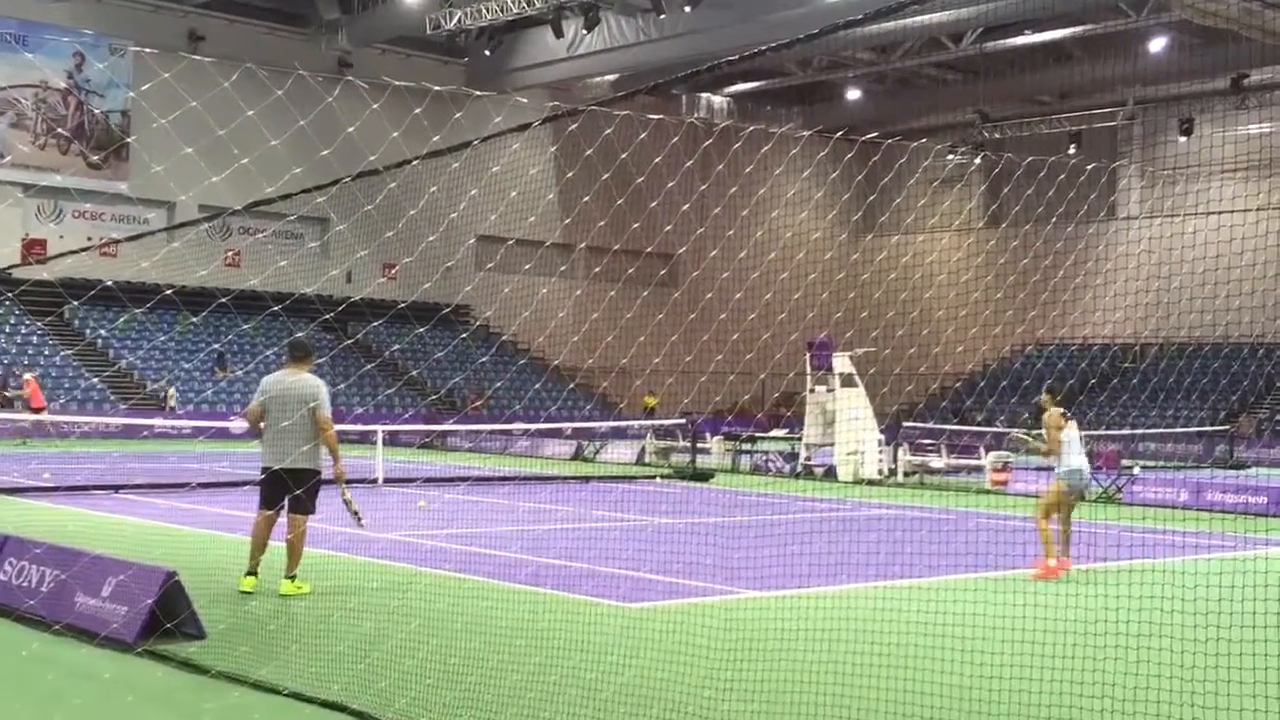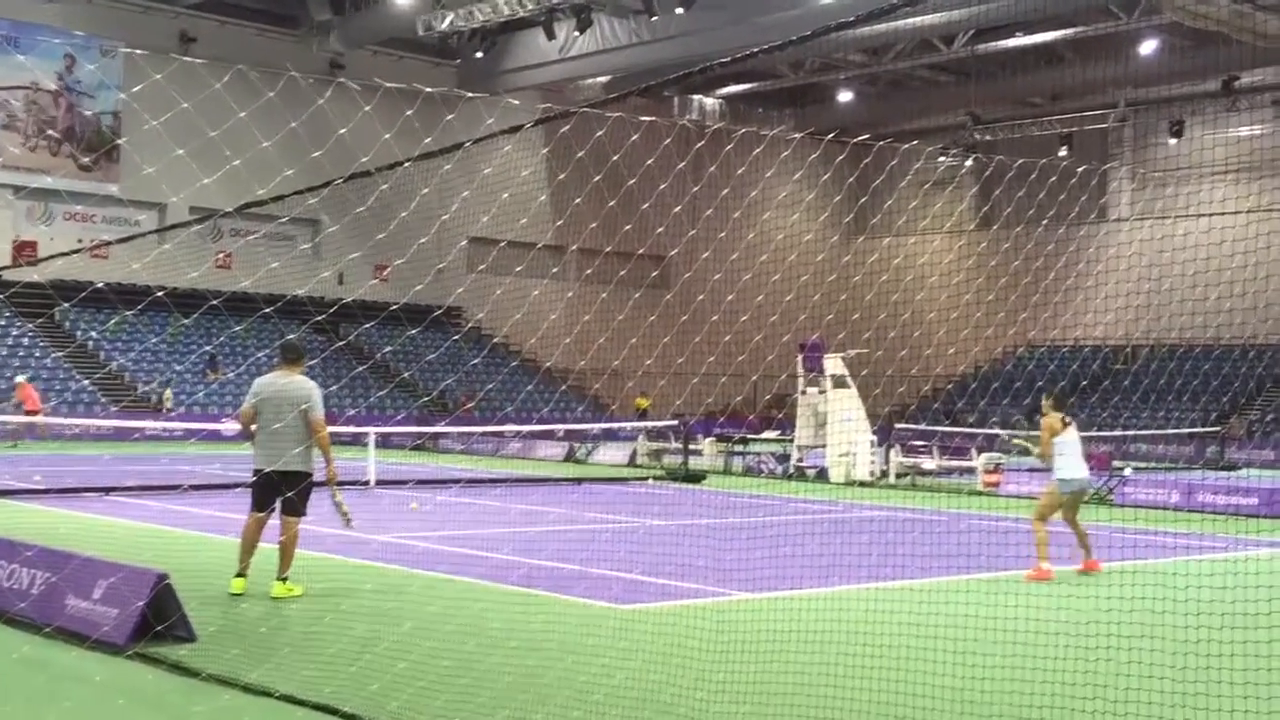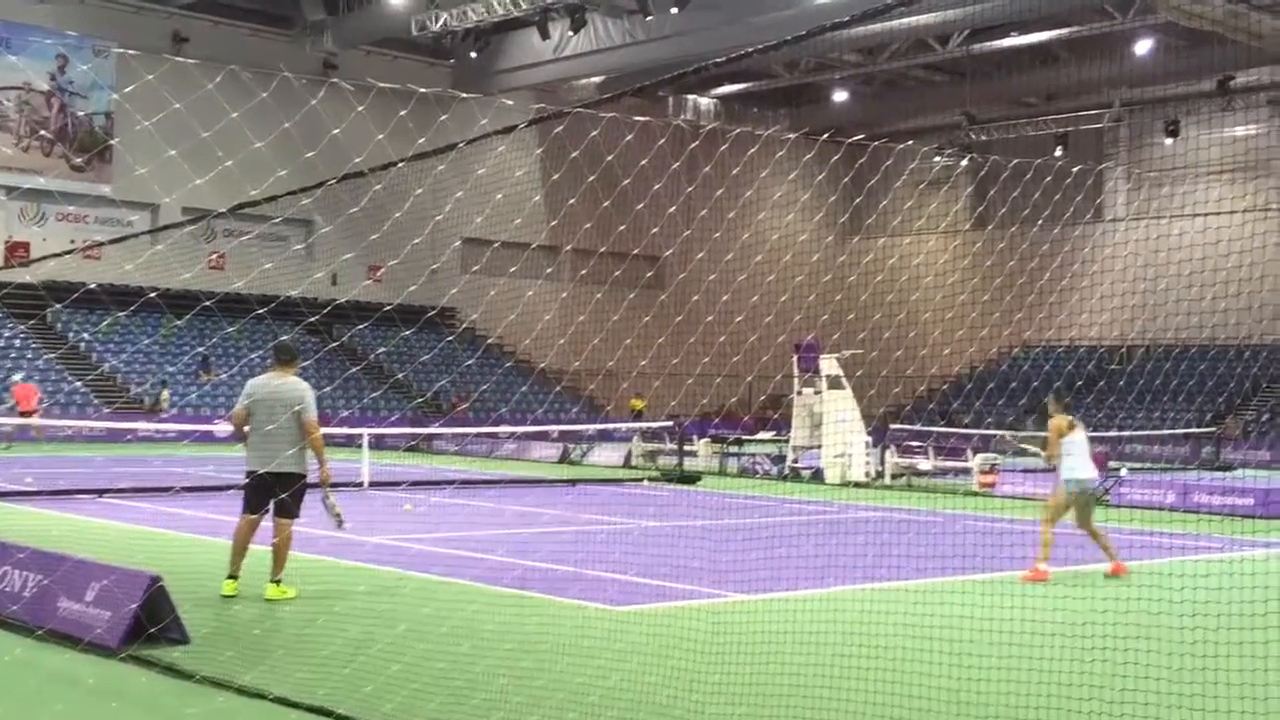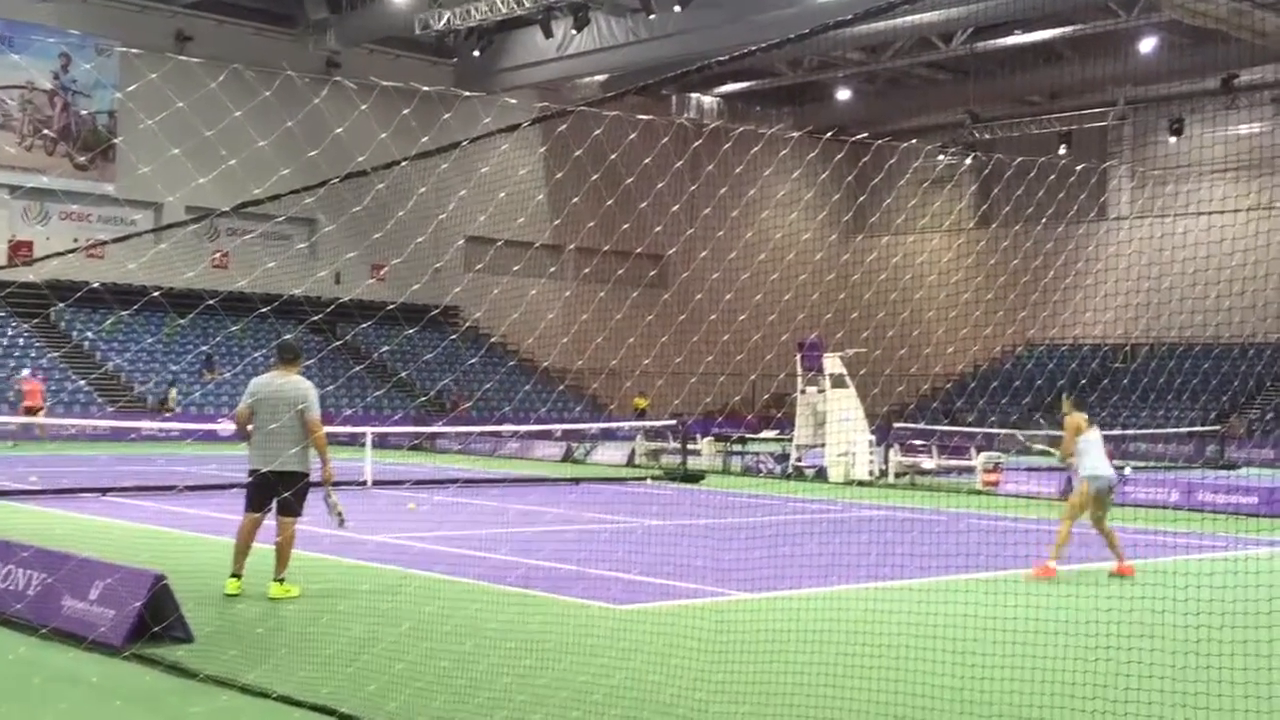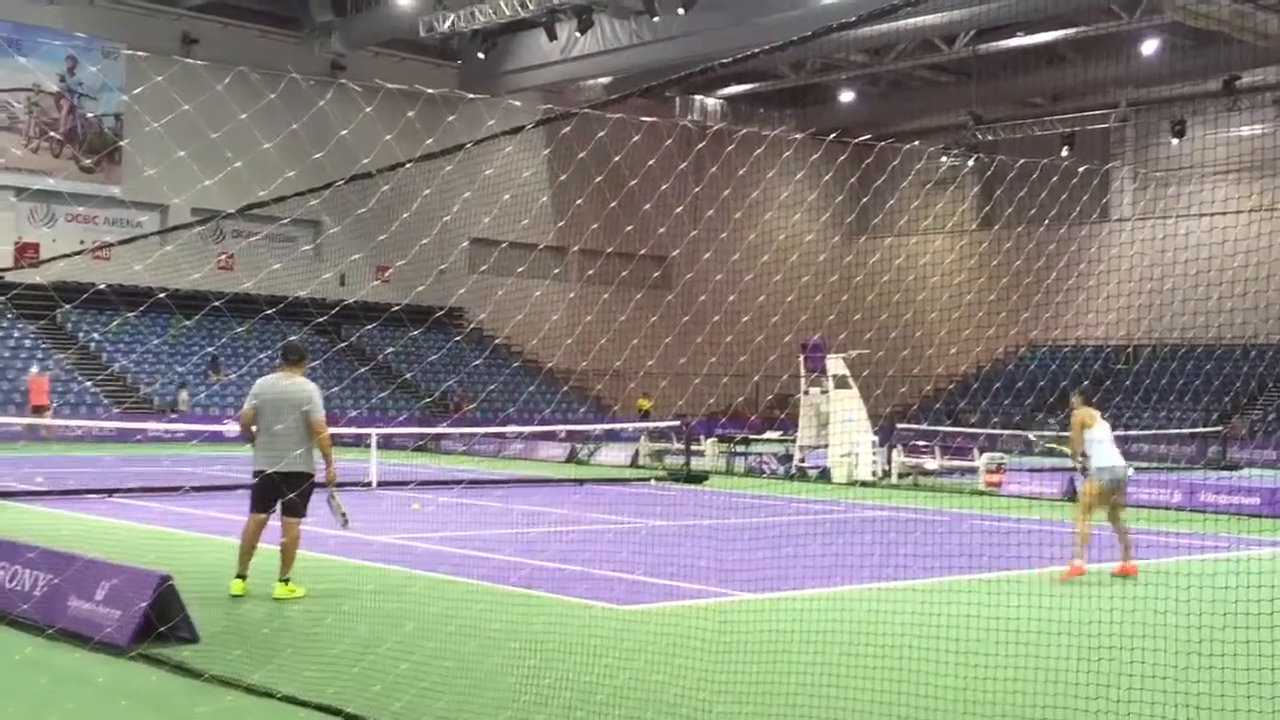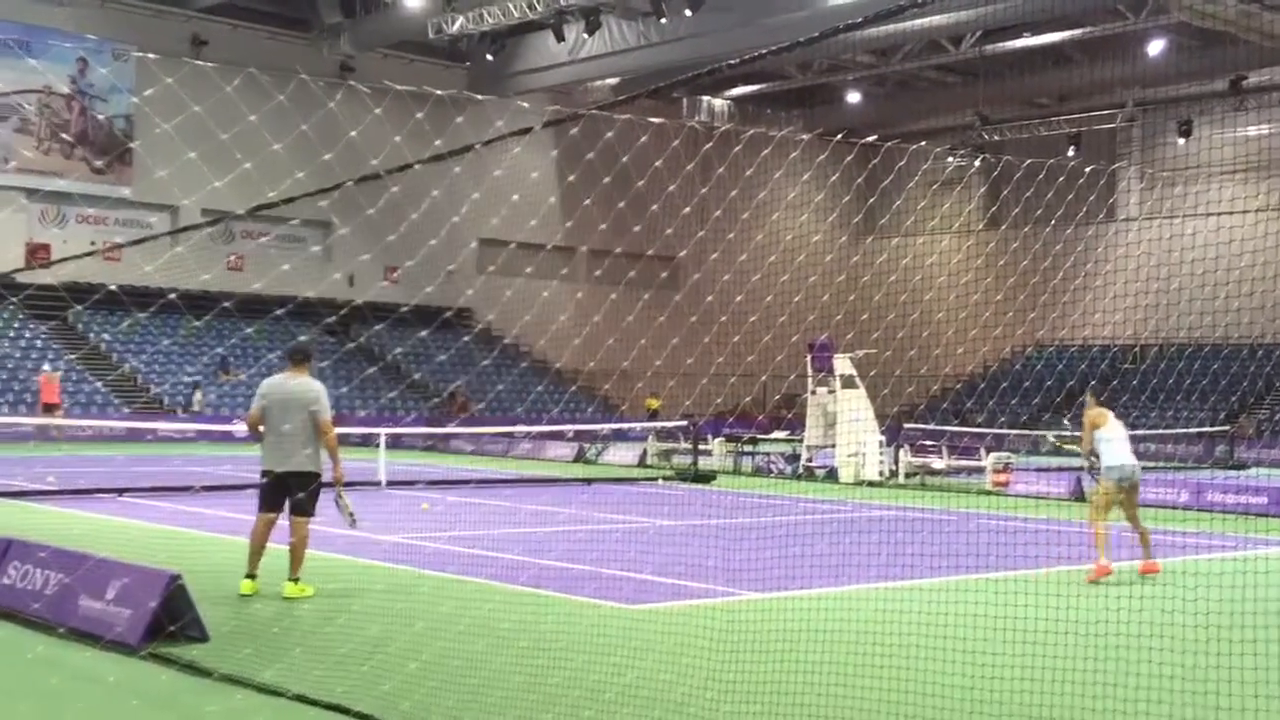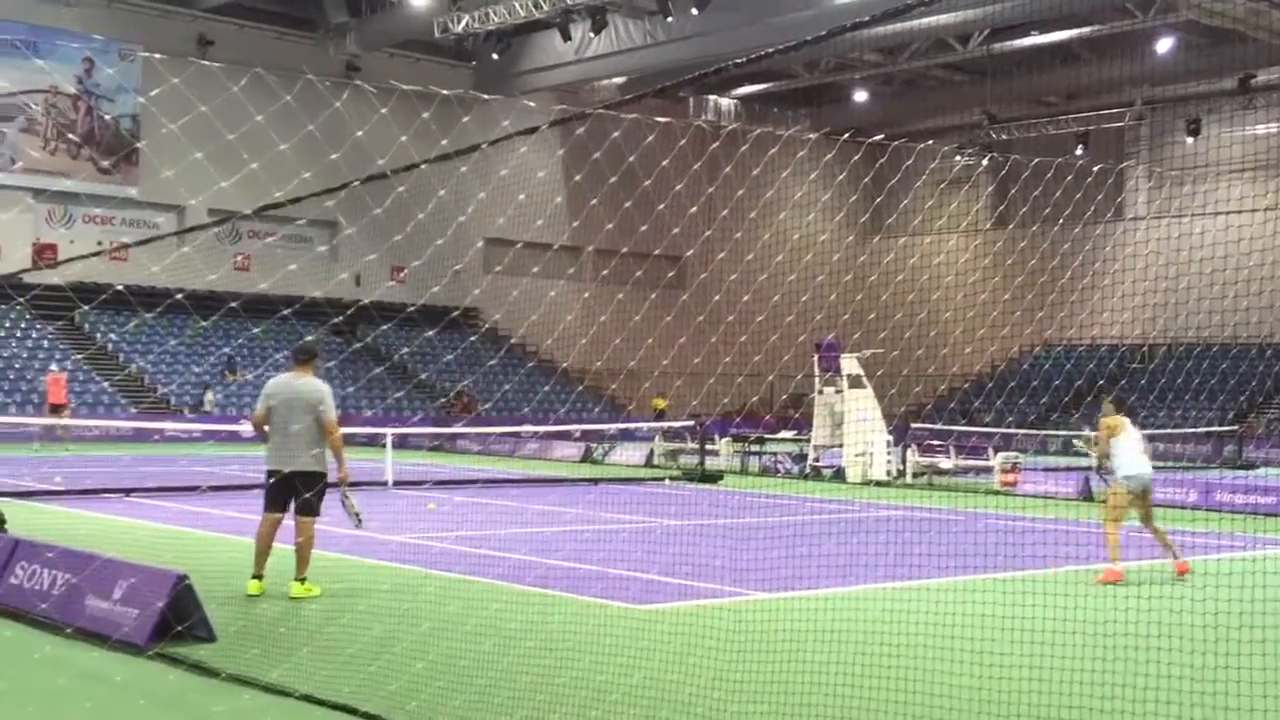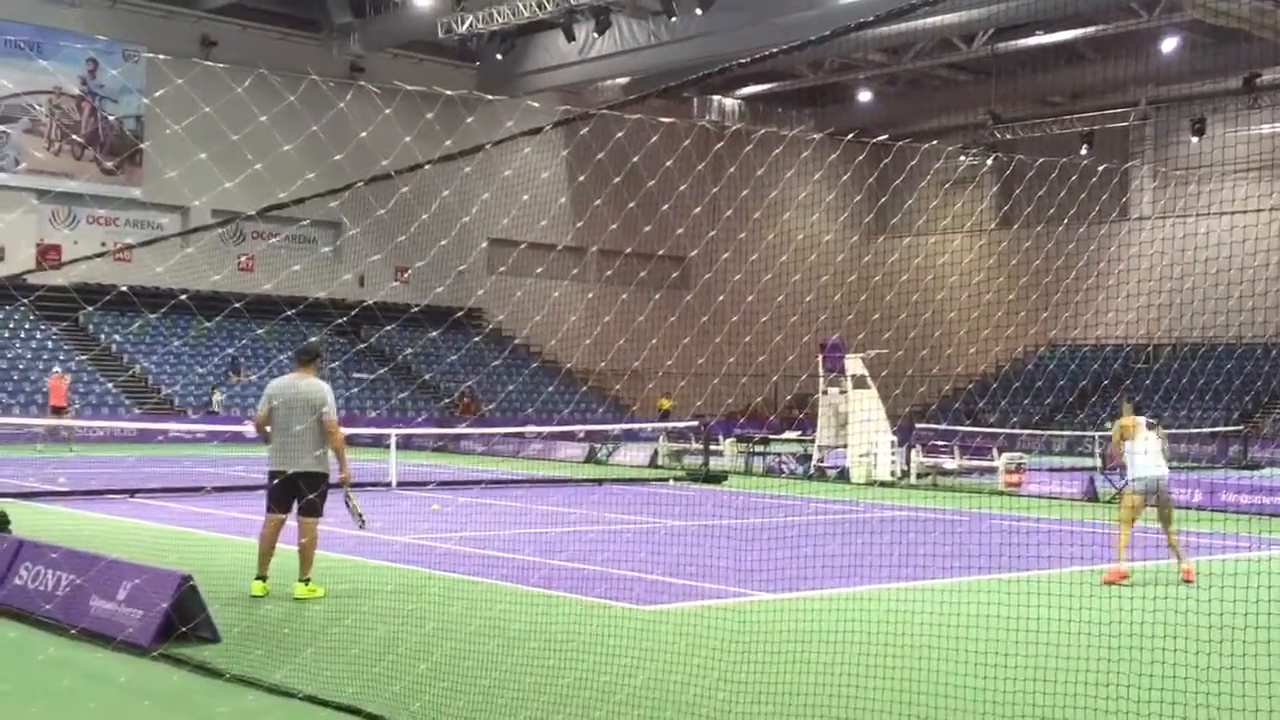
dt=0.1s
person 1, frame 1
left shoulder: (268, 381)
right shoulder: (316, 385)
left elbow: (251, 416)
right elbow: (325, 426)
right wrist: (337, 462)
left hip: (272, 460)
right hip: (305, 463)
left knee: (265, 516)
right knee: (297, 521)
left ankle: (250, 575)
right ankle: (289, 580)
person 1, frame 2
left shoulder: (260, 383)
right shoulder: (308, 387)
left elbow: (244, 418)
right elbow: (318, 428)
left wrist: (255, 438)
right wrist: (329, 464)
left hip: (264, 462)
right hip: (298, 465)
left knee: (256, 518)
right knee: (290, 522)
left ankle: (240, 577)
right ankle: (281, 582)
person 1, frame 3
left shoulder: (253, 384)
right shoulder: (302, 388)
left elbow: (237, 420)
right elbow: (312, 430)
left wrist: (248, 440)
right wrist: (323, 466)
left hip: (257, 465)
right hip: (291, 467)
left knee: (248, 520)
right knee: (283, 525)
left ankle: (231, 579)
right ankle: (275, 584)
person 1, frame 4
left shoulder: (257, 383)
right shoulder: (305, 387)
left elbow: (240, 419)
right elbow: (315, 429)
right wrist: (326, 464)
left hip: (260, 463)
right hip: (294, 466)
left knee: (251, 518)
right knee: (286, 523)
left ankle: (234, 578)
right ankle: (278, 583)
person 1, frame 5
left shoulder: (261, 384)
right shoulder: (309, 389)
left elbow: (244, 421)
right elbow: (319, 430)
right wrist: (330, 465)
left hip: (264, 465)
right hip: (298, 466)
left knee: (256, 519)
right knee: (291, 524)
left ankle: (240, 578)
right ankle: (284, 583)
person 1, frame 6
left shoulder: (268, 384)
right shoulder: (315, 388)
left elbow: (251, 421)
right elbow: (326, 430)
right wrist: (336, 465)
left hip: (272, 464)
right hip: (306, 466)
left knee: (264, 518)
right knee: (299, 523)
left ankle: (249, 578)
right ankle: (293, 582)
person 1, frame 7
left shoulder: (272, 384)
right shoulder: (320, 388)
left elbow: (257, 421)
right elbow: (331, 430)
right wrist: (341, 465)
left hip: (277, 464)
right hip: (310, 466)
left knee: (270, 519)
right knee: (305, 523)
left ankle: (256, 578)
right ankle: (300, 582)
person 1, frame 8
left shoulder: (274, 385)
right shoulder: (321, 389)
left elbow: (259, 422)
right elbow: (332, 430)
right wrist: (343, 465)
left hip: (280, 465)
right hip: (313, 467)
left knee: (273, 520)
right knee: (308, 523)
left ankle: (260, 580)
right ankle: (304, 583)
person 2, frame 1
left shoulder: (1049, 416)
right shoulder: (1066, 416)
left elbow: (1054, 449)
left wrist: (1040, 447)
right wrist: (1046, 448)
left hip: (1068, 473)
right hip: (1082, 472)
left knee: (1042, 516)
right knee: (1064, 516)
left ankle: (1050, 564)
right ankle: (1064, 558)
person 2, frame 2
left shoulder: (1047, 421)
right shoulder: (1069, 422)
left elbow: (1045, 454)
left wrist: (1038, 454)
left hip: (1066, 479)
right hip: (1083, 479)
left knee: (1039, 518)
right knee: (1070, 519)
left ankle: (1043, 567)
right ankle: (1090, 561)
person 2, frame 3
left shoulder: (1055, 422)
right shoulder: (1076, 424)
left elbow: (1051, 455)
left wrist: (1046, 457)
left hip: (1074, 481)
right hip: (1091, 479)
left knee: (1048, 521)
right knee: (1085, 523)
left ankle: (1041, 568)
right ankle: (1116, 564)
person 2, frame 4
left shoulder: (1071, 419)
right shoulder: (1088, 422)
left elbow: (1066, 453)
left wrist: (1062, 457)
right wrist: (1075, 461)
left hip: (1092, 477)
right hip: (1108, 477)
left knee: (1067, 520)
right knee: (1099, 523)
left ankle: (1050, 565)
right ankle: (1123, 565)
person 2, frame 5
left shoulder: (1079, 415)
right shoulder: (1100, 418)
left elbow: (1076, 447)
left wrist: (1076, 456)
right wrist: (1085, 459)
left hip: (1104, 470)
right hip: (1120, 468)
left knee: (1083, 515)
right knee: (1116, 518)
left ankle: (1078, 563)
right ankle: (1128, 564)
person 2, frame 6
left shoulder: (1091, 414)
right shoulder: (1114, 418)
left elbow: (1086, 447)
left wrist: (1087, 456)
right wrist: (1098, 458)
left hip: (1114, 469)
right hip: (1132, 467)
left knee: (1098, 515)
right knee: (1133, 517)
left ankle: (1103, 563)
right ankle: (1149, 561)
person 2, frame 7
left shoulder: (1106, 422)
right shoulder: (1133, 425)
left elbow: (1101, 454)
right elbow: (1143, 452)
left wrist: (1103, 462)
left hip: (1127, 477)
right hip: (1147, 475)
left knee: (1111, 522)
right knee: (1148, 523)
left ankle: (1114, 567)
right ankle: (1178, 561)
person 2, frame 8
left shoulder: (1122, 424)
right shoulder: (1154, 426)
left elbow: (1114, 453)
right elbow: (1165, 454)
left wrist: (1123, 455)
left hip: (1141, 479)
right hip: (1162, 477)
left knee: (1125, 524)
right knee: (1168, 526)
left ankle: (1120, 567)
right ankle: (1185, 567)
